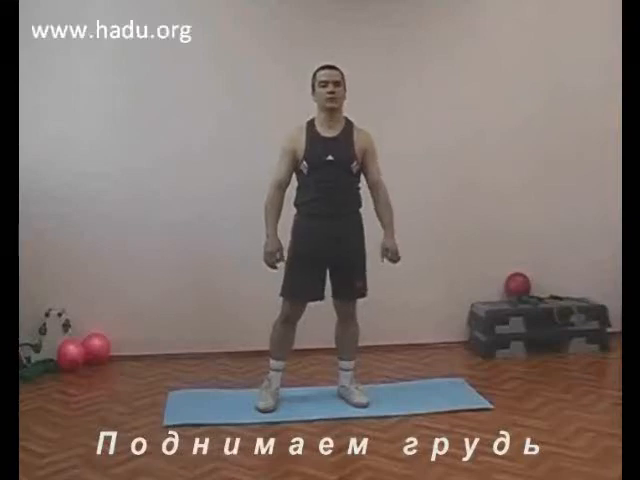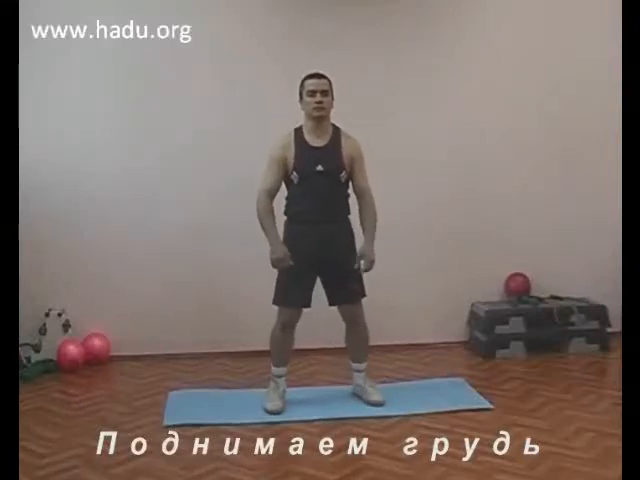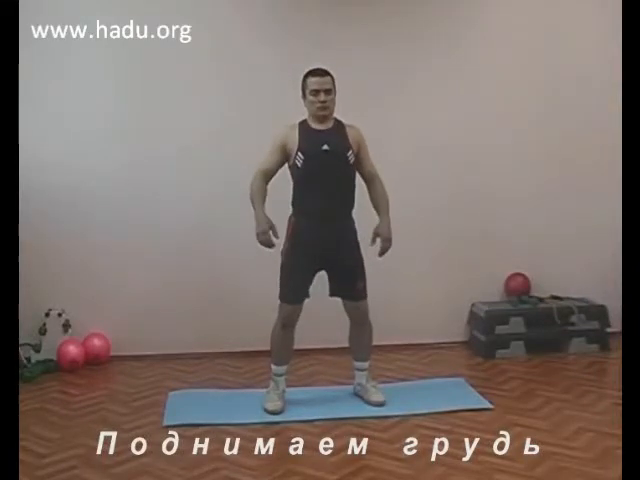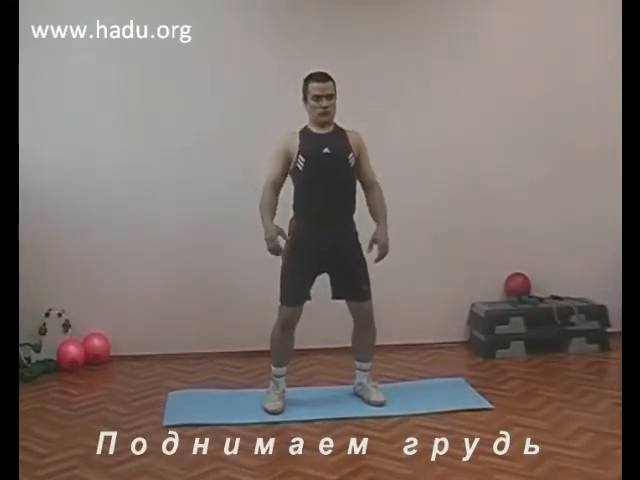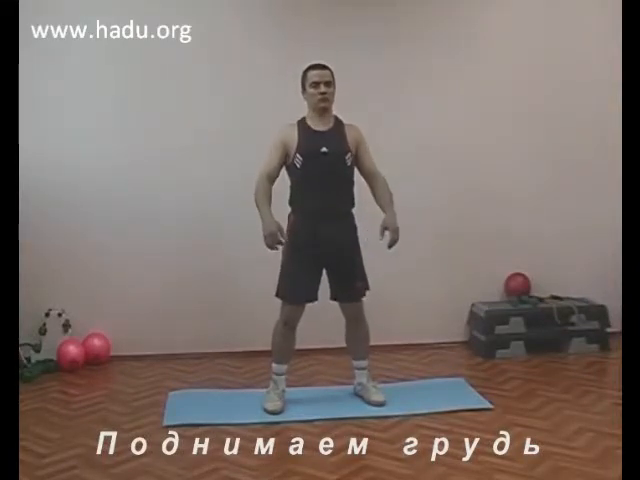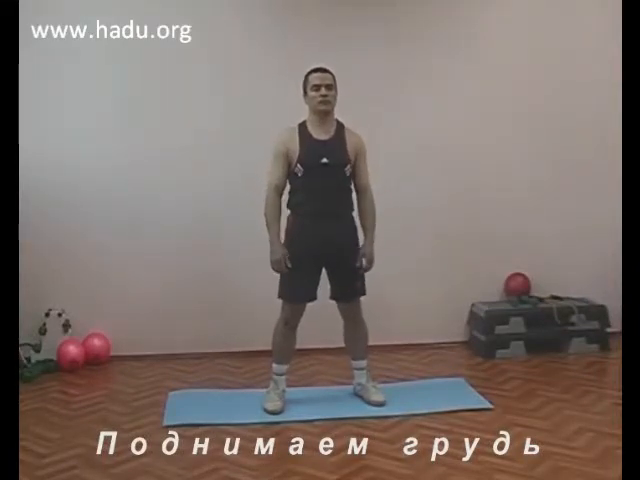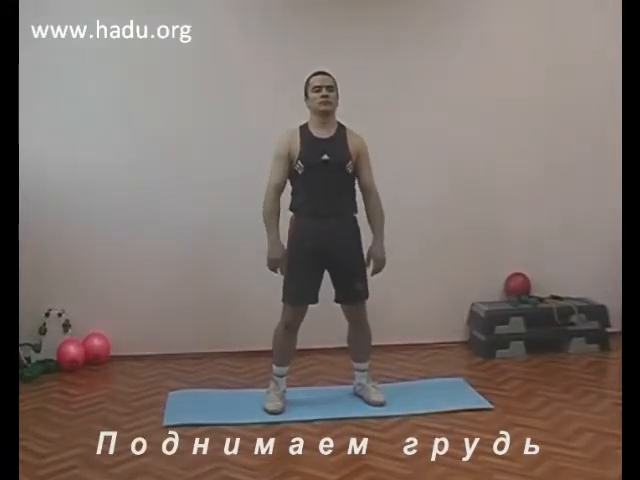
dt=0.7s
person 1, frame 1
left shoulder: (361, 138)
right shoulder: (297, 138)
left elbow: (377, 188)
right elbow: (277, 187)
left wrist: (389, 233)
right wrist: (271, 235)
left hip: (348, 232)
right hip: (308, 231)
left knee: (347, 311)
right knee: (289, 312)
left ankle: (346, 381)
right ankle: (272, 382)
person 1, frame 2
left shoulder: (348, 145)
right shoulder: (286, 146)
left elbow: (364, 195)
right elbow: (265, 196)
left wrist: (369, 241)
right wrist: (275, 242)
left hip: (339, 238)
right hip: (299, 238)
left knee: (354, 315)
right knee: (286, 318)
left ankle: (361, 380)
right ankle: (277, 385)
person 1, frame 3
left shoulder: (352, 135)
right shoulder: (290, 136)
left elbow: (372, 179)
right elbow: (261, 176)
left wrist: (384, 219)
right wrist: (260, 215)
left hip: (343, 234)
right hip: (303, 234)
left knee: (360, 312)
right knee: (287, 314)
left ankle: (362, 380)
right ankle: (276, 385)
person 1, frame 4
left shoulder: (353, 140)
right shoulder: (291, 143)
left elbow: (370, 185)
right elbow: (271, 186)
left wrist: (381, 225)
right wrist: (268, 224)
left hip: (345, 238)
right hip: (304, 239)
left knee: (364, 313)
right knee: (287, 316)
left ankle: (363, 380)
right ankle: (276, 385)
person 1, frame 5
left shoulder: (351, 134)
right shoulder: (289, 135)
left elbow: (373, 176)
right elbow: (265, 179)
left wrist: (389, 213)
right wrist: (267, 217)
left hip: (343, 233)
right hip: (302, 234)
left knee: (354, 311)
right knee: (289, 313)
left ankle: (362, 380)
right ankle: (276, 386)
person 1, frame 6
left shoulder: (352, 140)
right shoulder: (289, 140)
left elbow: (364, 193)
right elbow: (274, 193)
left wrist: (369, 241)
right wrist: (275, 242)
left hip: (343, 235)
right hip: (302, 235)
left knee: (352, 311)
right knee: (290, 314)
left ankle: (362, 380)
right ankle: (277, 386)
person 1, frame 7
left shoulder: (354, 141)
right shoulder: (291, 141)
left elbow: (370, 192)
right elbow: (272, 193)
left wrist: (378, 240)
right wrist: (273, 240)
left hip: (345, 233)
right hip: (305, 234)
left knee: (357, 313)
right knee: (291, 315)
left ankle: (363, 381)
right ankle: (277, 386)
